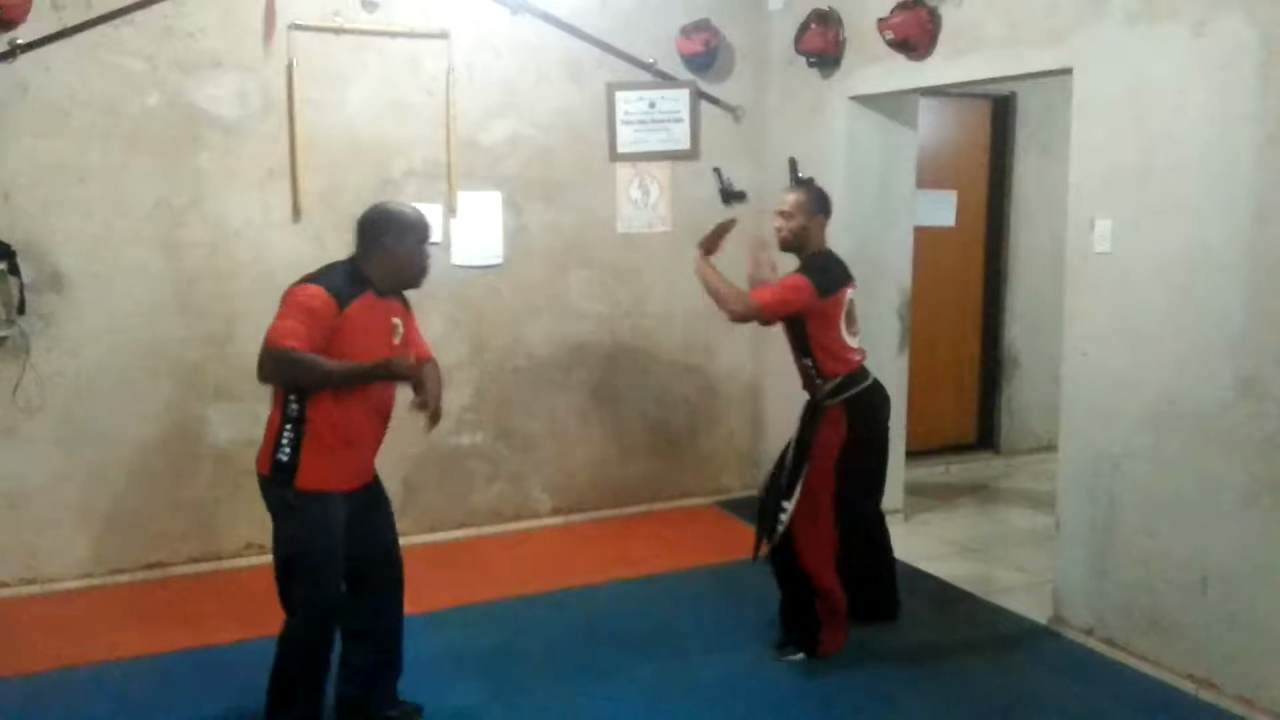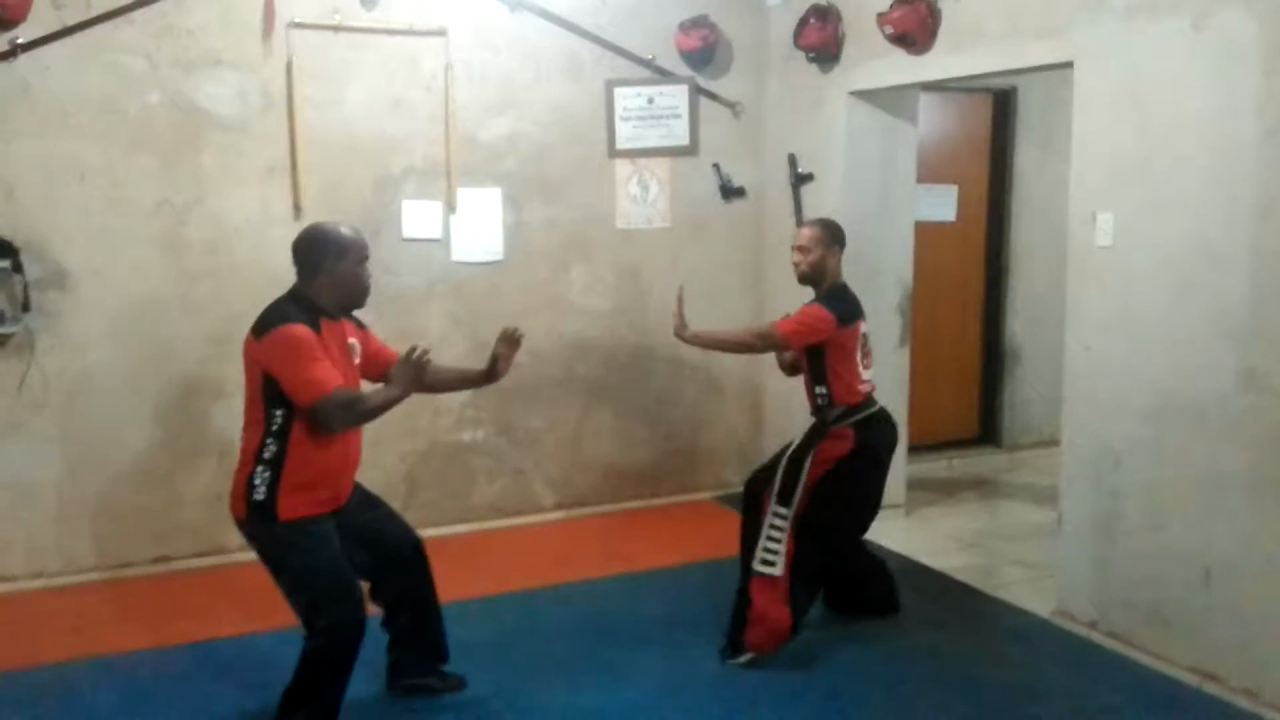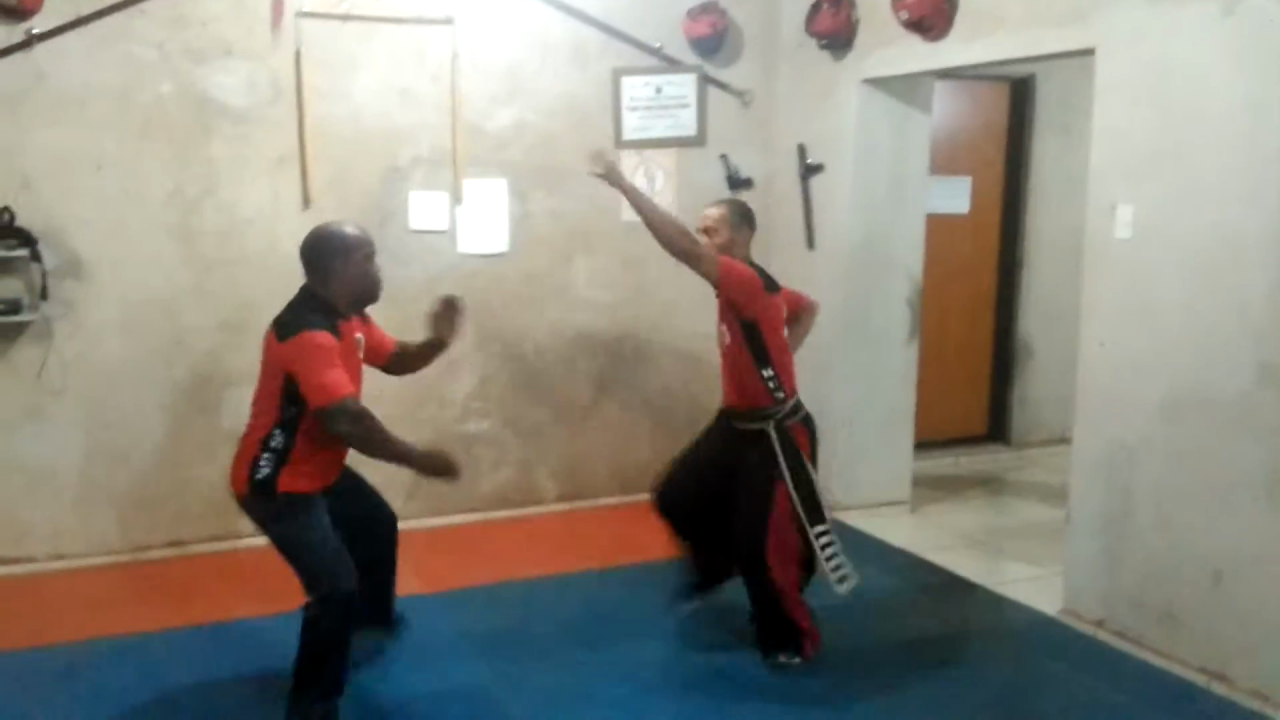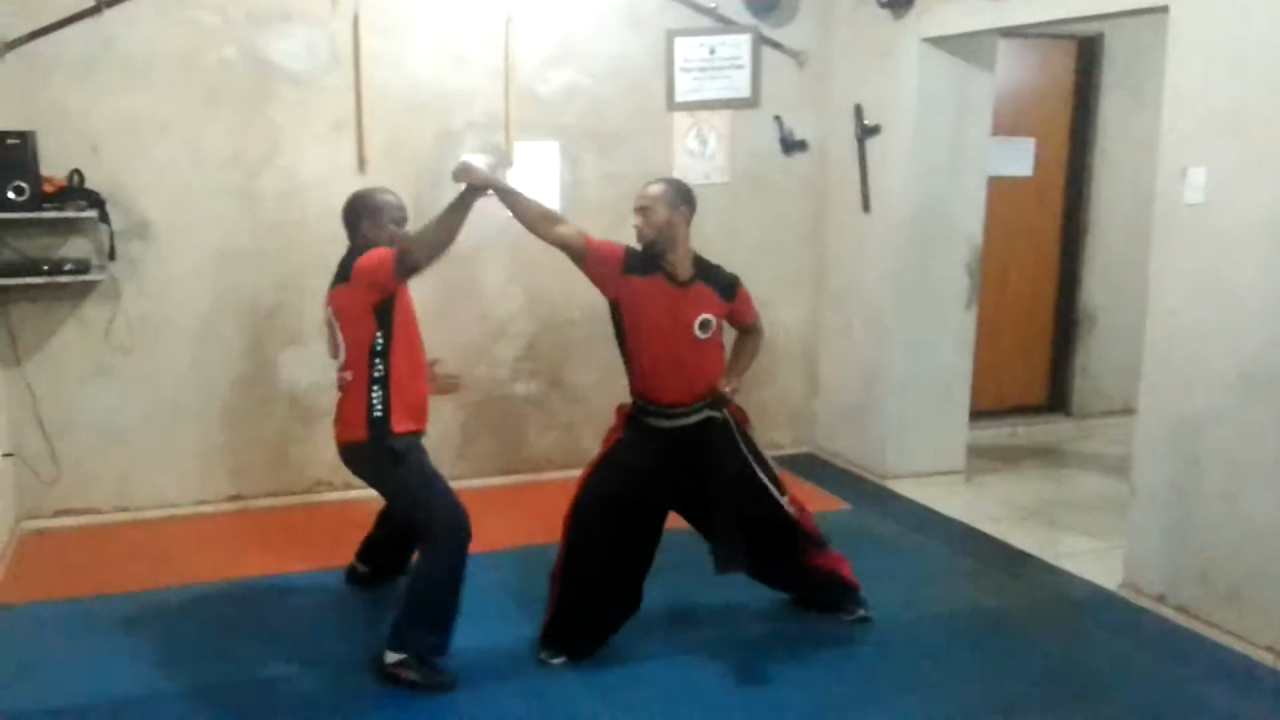
dt=0.5s
person 1, frame 1
left shoulder: (395, 303)
right shoulder: (320, 295)
left elbow: (422, 363)
right elbow: (274, 364)
left wrist: (430, 394)
right wrist: (370, 371)
left hip: (358, 475)
right hip: (302, 479)
left knee: (381, 582)
right knee: (317, 604)
person 1, frame 2
left shoulder: (344, 325)
right shoulder: (285, 332)
left elbow: (406, 371)
right elbow: (336, 413)
left wrist: (485, 374)
right wrist: (398, 388)
left hip: (335, 493)
right hip: (281, 509)
left knee: (404, 556)
right knee: (340, 615)
left ankle: (414, 667)
person 1, frame 3
left shoulder: (348, 315)
right shoulder: (311, 335)
left elbow: (397, 359)
right elbow: (347, 421)
left wrist: (438, 341)
right wrist: (416, 459)
left hip: (321, 471)
right hip: (278, 485)
left knee: (377, 526)
right knee: (339, 589)
left ankle: (371, 623)
person 1, frame 4
left shoulder: (357, 282)
right shoulder: (370, 268)
right elbow: (418, 253)
left wrist: (414, 382)
right wrist: (468, 197)
left hip: (369, 431)
right hip: (381, 437)
left knee: (410, 504)
right knee: (449, 528)
left ankle: (370, 566)
right ankle: (406, 652)
person 2, frame 1
left shoulder: (810, 281)
right shoulder: (827, 270)
left elbow: (740, 309)
right elbow: (771, 308)
left wrist: (703, 262)
right wrist: (766, 281)
left hip: (840, 410)
right hip: (859, 400)
left knee: (806, 516)
right knee: (851, 512)
left ankle: (813, 634)
right ankle: (873, 602)
person 2, frame 2
left shoulder: (828, 311)
right shoulder: (838, 305)
left elbow: (761, 339)
right elbow: (792, 365)
left wrist: (689, 334)
right wrist: (787, 350)
left hip: (849, 435)
right hip: (869, 429)
left knee: (772, 498)
right knee: (832, 524)
left ankle: (760, 631)
right ankle: (869, 595)
person 2, frame 3
left shoulder: (748, 283)
right shoulder: (752, 289)
left elbow: (685, 250)
right elbow: (807, 309)
left wrist: (622, 184)
left hip: (776, 435)
right hip: (735, 426)
left knee: (771, 539)
right knee: (678, 498)
left ankle: (788, 638)
right ankle: (712, 569)
person 2, frame 4
left shoulder: (723, 286)
right shoulder: (622, 269)
left elbow: (753, 332)
right elbow: (555, 228)
left wrist: (732, 375)
right wrist: (494, 186)
left hip: (710, 431)
right hip: (646, 433)
left knee: (766, 518)
right knee: (597, 524)
left ankle: (836, 590)
right ankle: (567, 635)
